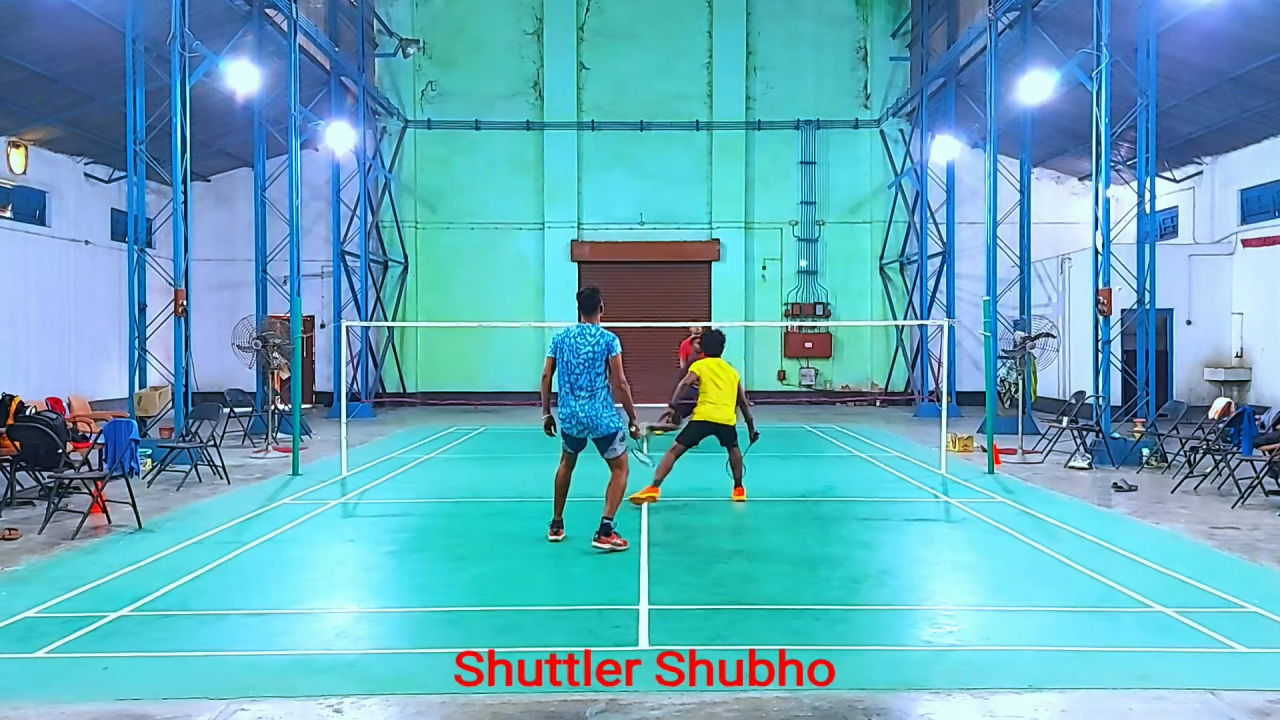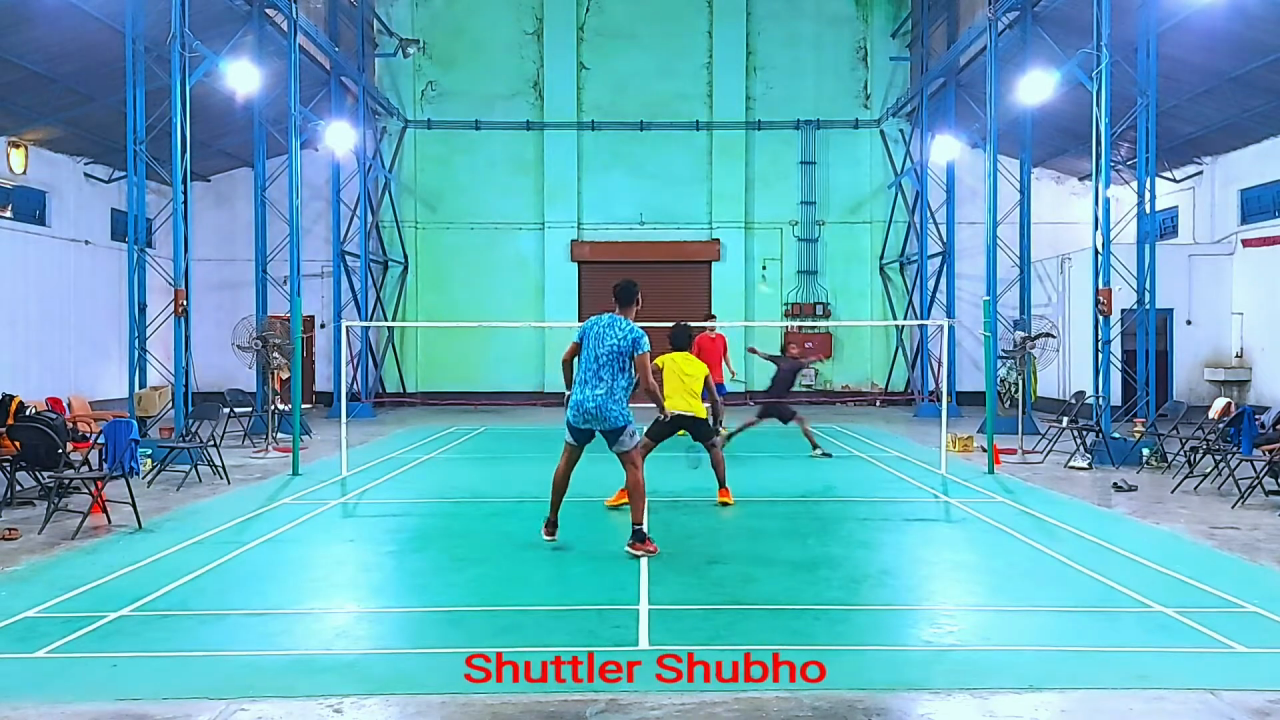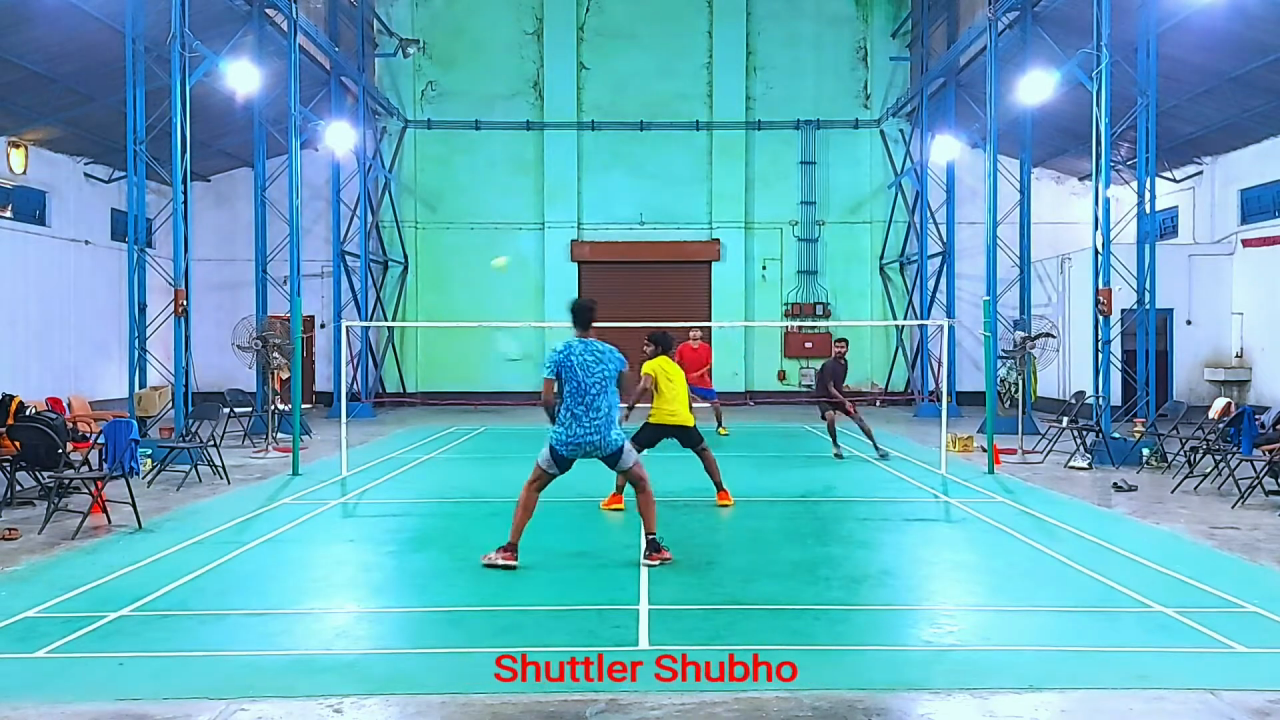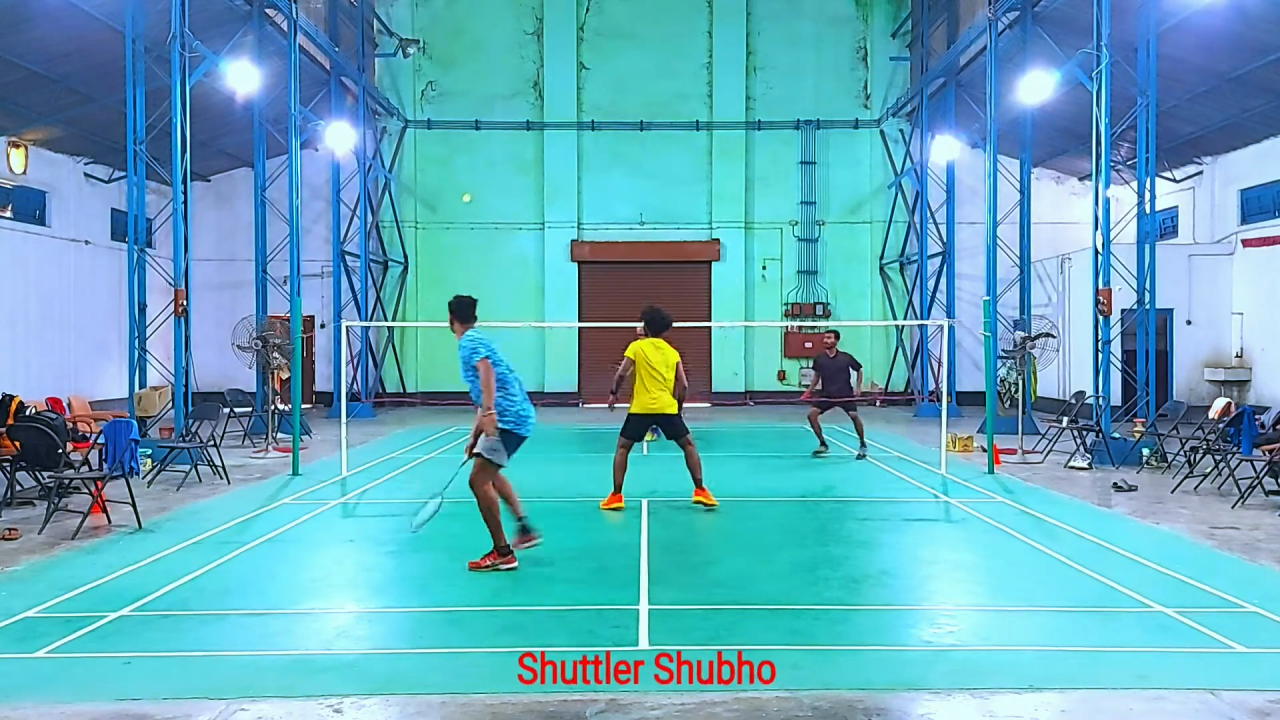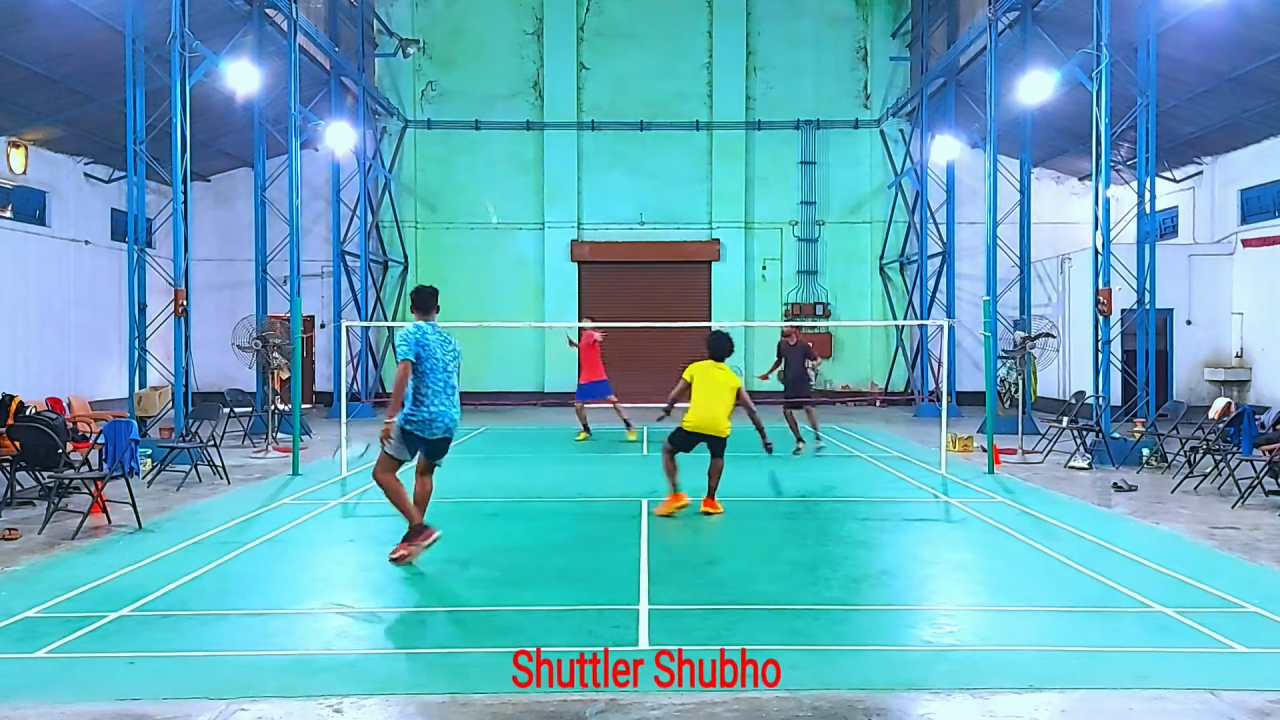
dt=0.4s
person 1, frame 1
left shoulder: (560, 337)
right shoulder: (608, 340)
left elbow: (546, 377)
right elbow: (619, 384)
left wrist: (546, 413)
right wrist: (633, 419)
left hip: (569, 416)
right hip: (602, 417)
left knee: (566, 465)
right knee: (620, 470)
left ankle: (556, 525)
right ankle: (605, 530)
person 1, frame 2
left shoulder: (591, 324)
right shoulder: (637, 335)
left elbow: (566, 360)
right elbow: (646, 383)
left wrist: (570, 390)
right wrist: (662, 408)
left hip: (579, 406)
right hip: (612, 410)
left knee: (566, 463)
right knee: (634, 467)
left ankle: (551, 524)
right ankle: (638, 536)
person 1, frame 3
left shoulder: (558, 353)
right shoulder: (612, 354)
left elbow: (547, 398)
right elbow: (622, 388)
left wrist: (557, 422)
left hip: (567, 437)
right hip: (607, 436)
left knee: (532, 486)
right knee: (642, 483)
left ankle: (510, 550)
right ankle: (652, 547)
person 1, frame 4
left shoulder: (470, 341)
right shoulder: (476, 340)
left elbow: (487, 374)
left wrist: (488, 412)
right wrist: (476, 439)
left hip: (508, 418)
right hip: (518, 417)
left knee: (479, 481)
right knee: (491, 475)
left ankle: (503, 553)
right ankle: (524, 529)
person 1, frame 5
left shoulder: (410, 333)
right shoulder: (450, 339)
left elbow: (402, 377)
left wrist: (390, 418)
left hip: (420, 417)
right hip: (449, 419)
left knee: (383, 473)
right knee: (424, 473)
left ankle: (420, 529)
right ankle: (413, 538)
person 2, frame 1
left shoulder: (700, 365)
right shoulder: (732, 371)
left elbow: (685, 384)
right elbow: (743, 403)
right wrist: (751, 428)
left hip: (703, 417)
right hip: (726, 420)
left knee: (674, 452)
right knee: (733, 448)
left ankle: (653, 489)
right ankle: (738, 489)
person 2, frame 2
left shoulder: (665, 359)
right shoulder: (702, 366)
right elbow: (716, 400)
right wrist: (716, 424)
left hip: (670, 412)
right hip: (696, 414)
left knee: (642, 448)
right knee: (714, 447)
left ankle: (625, 493)
right ankle: (723, 491)
person 2, frame 3
left shoulder: (650, 365)
right shoulder: (678, 368)
left elbow: (644, 387)
left wrist: (629, 407)
left hip: (659, 420)
right hip: (684, 420)
right knee: (704, 452)
left ankle: (617, 497)
right ankle: (722, 493)
person 2, frame 4
left shoulder: (636, 347)
right shoulder: (673, 352)
left elbow: (622, 374)
right elbow: (683, 386)
left wrist: (614, 393)
right wrist: (679, 409)
left hip: (641, 409)
right hip: (668, 409)
left knee: (622, 448)
right knee: (689, 446)
left ankle: (616, 496)
right ankle: (700, 490)
person 2, frame 5
left shoulder: (696, 368)
right shoulder: (733, 378)
left elbow: (675, 395)
right elbow: (751, 410)
left wrist: (667, 411)
right wrist: (764, 437)
left hip: (693, 425)
right hip: (719, 428)
left knee: (668, 451)
right knee: (717, 459)
left ankle: (676, 495)
right ankle: (710, 501)
